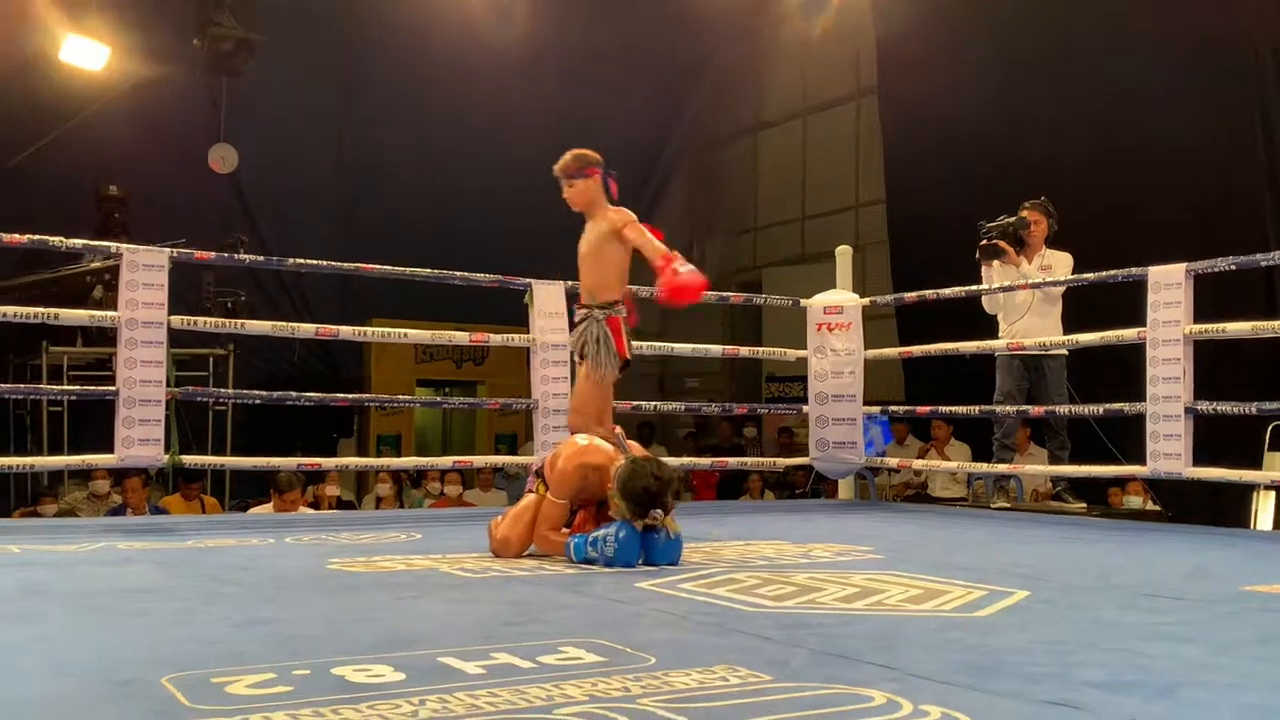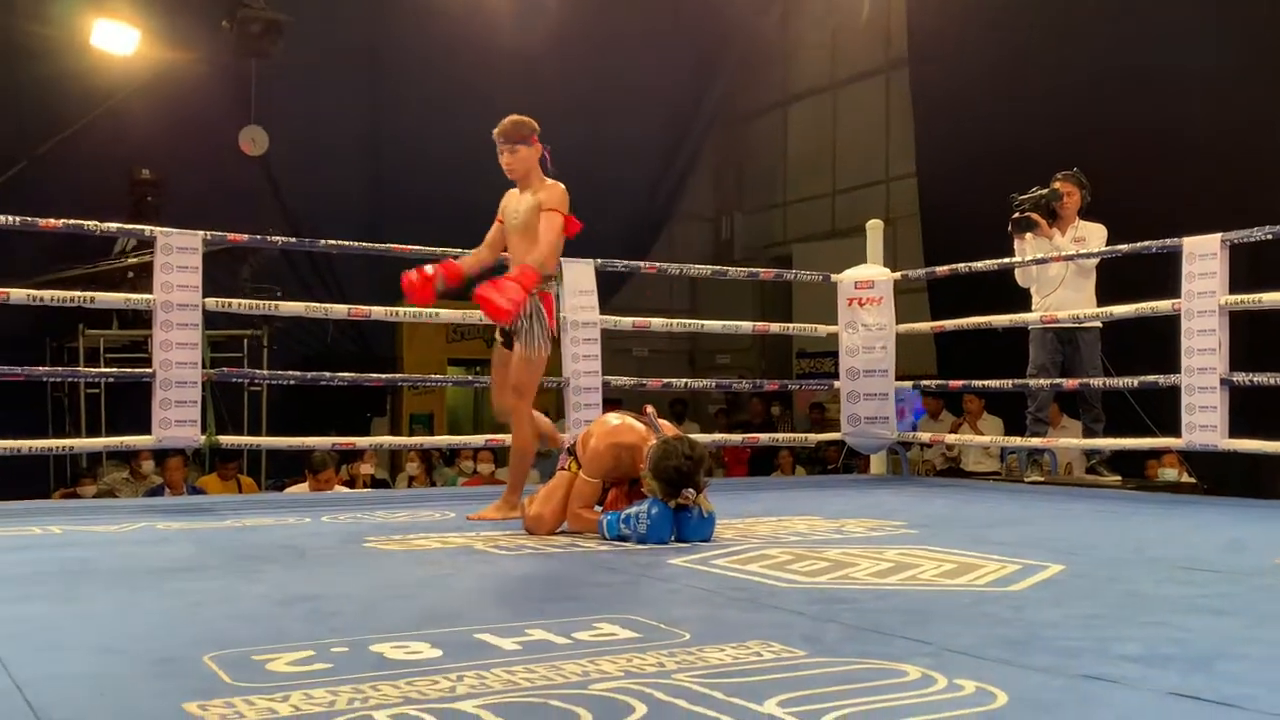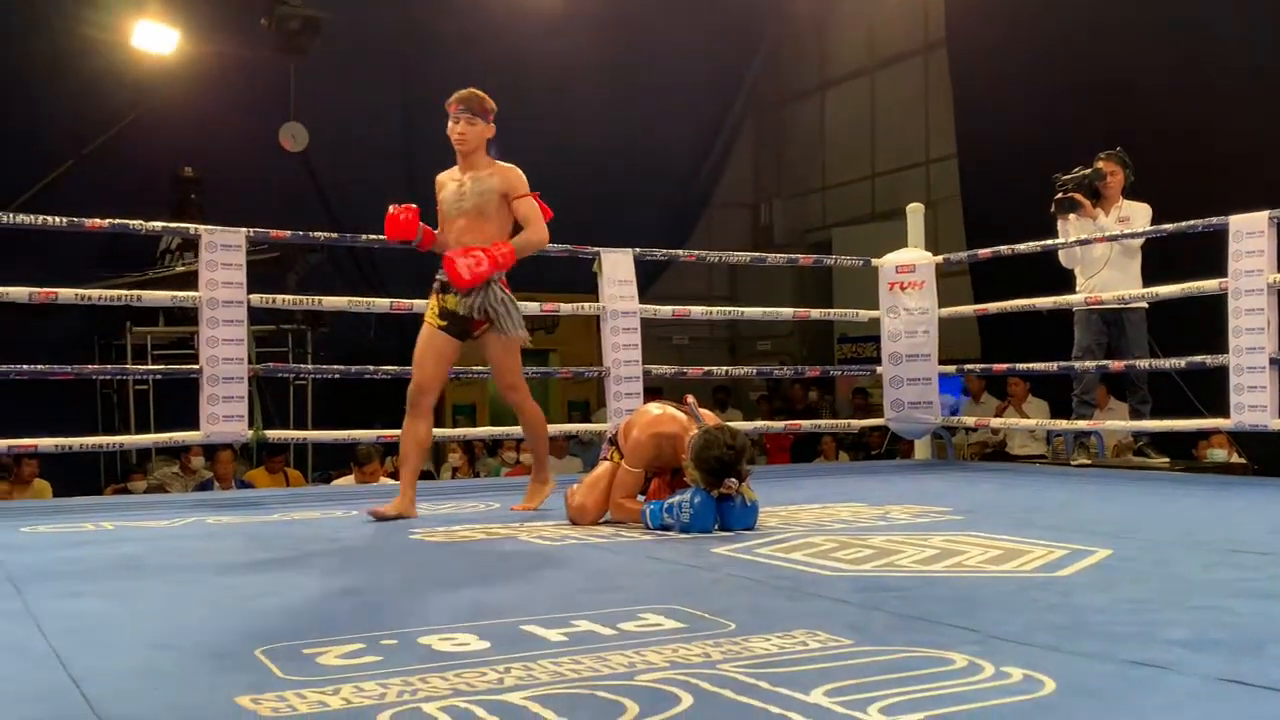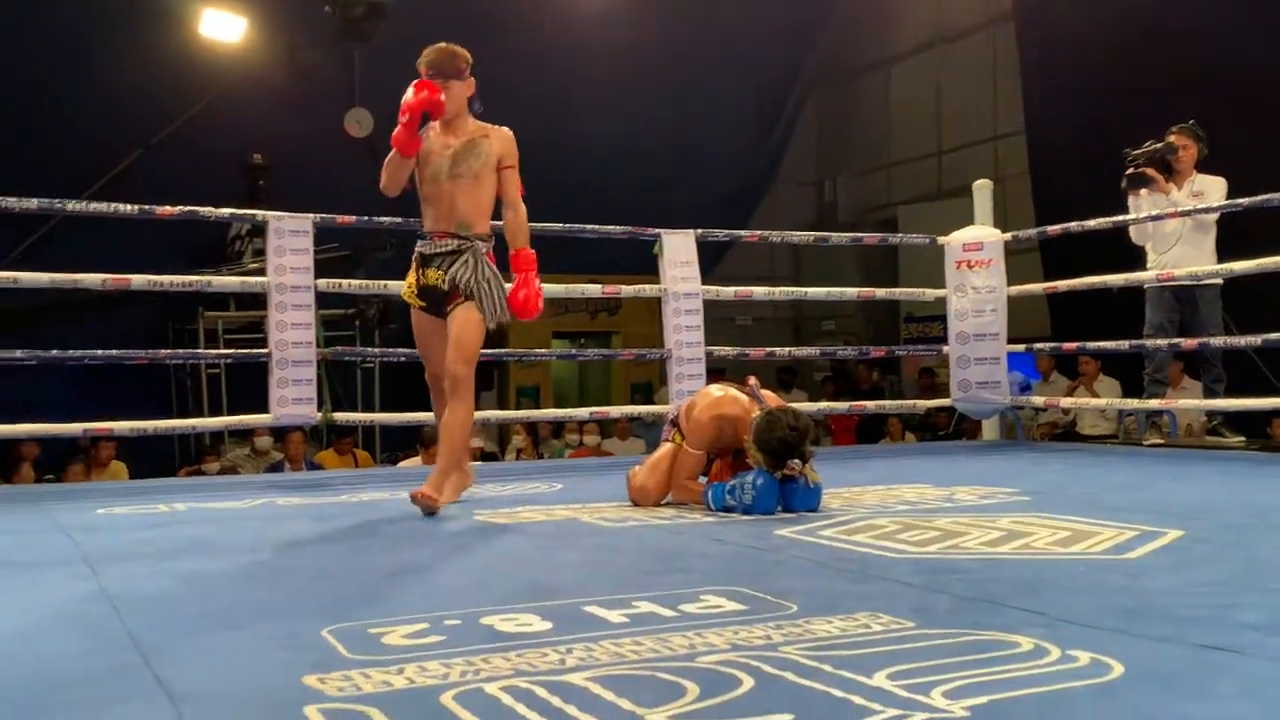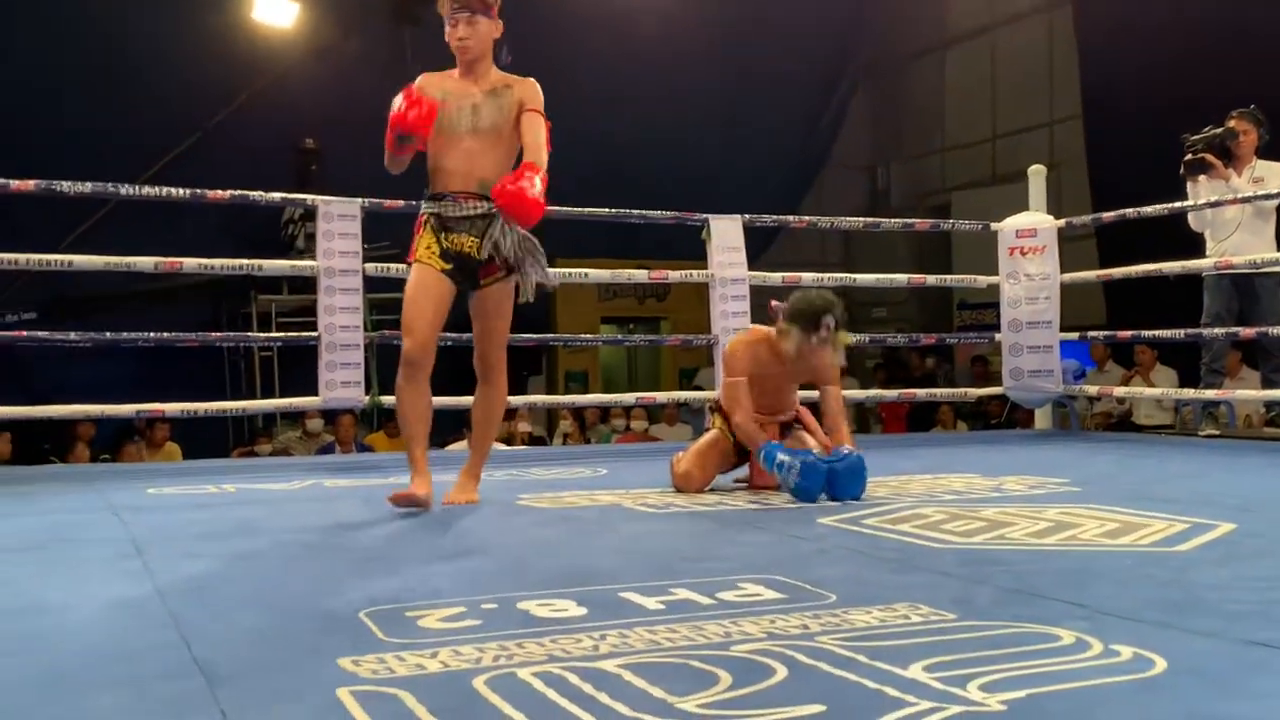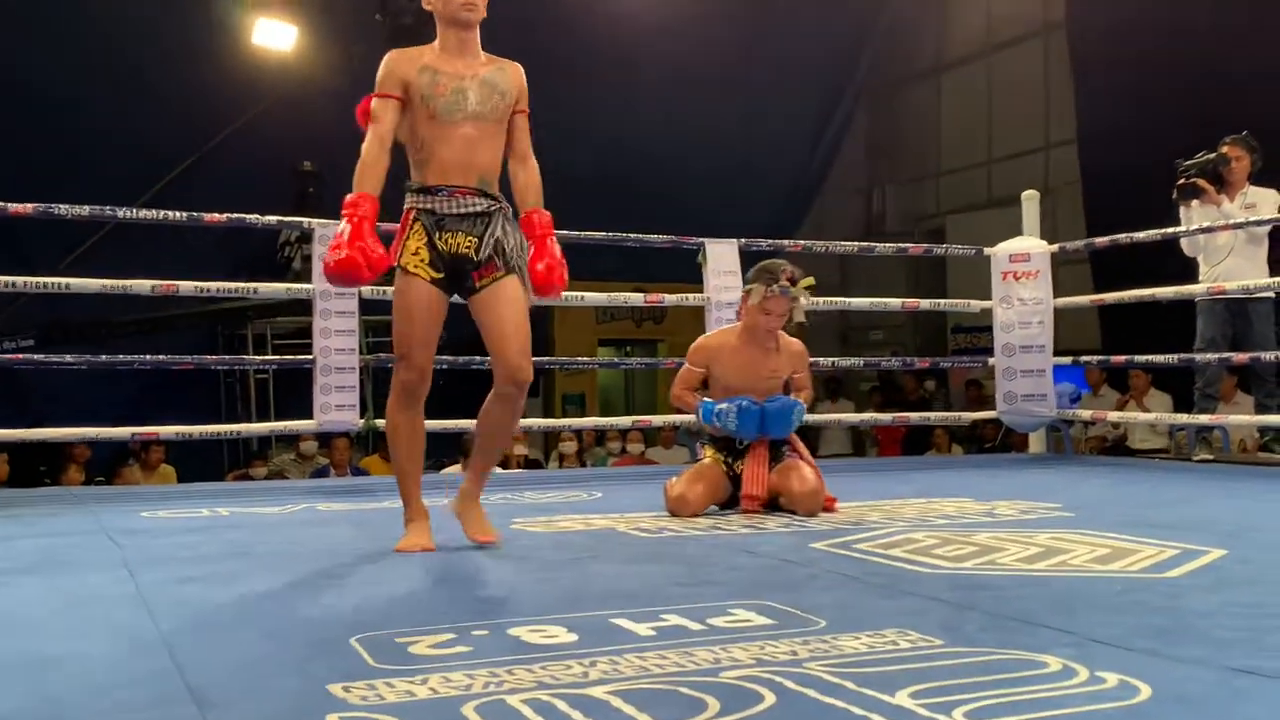
dt=0.5s
person 1, frame 1
left shoulder: (617, 217)
right shoulder: (593, 224)
left elbow: (649, 243)
left wrist: (674, 266)
left hip: (605, 329)
right hip: (589, 326)
left knee: (582, 427)
right knee: (598, 432)
person 1, frame 2
left shoulder: (553, 191)
right shoulder: (510, 198)
left elbow: (545, 246)
right elbow: (487, 252)
left wrist: (517, 283)
right wrist: (442, 275)
left hip: (534, 306)
right hip: (508, 307)
left knee: (518, 407)
right knee: (504, 407)
left ankle: (511, 500)
person 1, frame 3
left shoulder: (507, 176)
right shoulder: (442, 181)
left elbow: (538, 233)
left wrist: (489, 257)
right wrist: (416, 235)
left hip: (487, 296)
right hip: (445, 292)
left knee: (515, 394)
right knee: (419, 395)
left ankle: (542, 473)
right ankle: (407, 496)
person 1, frame 4
left shoulder: (498, 139)
right shoulder: (420, 137)
left elbow: (513, 208)
right elbow: (389, 187)
left wrist: (525, 270)
right wrist: (409, 128)
left hip: (472, 261)
right hip: (426, 262)
left knee: (458, 375)
right knee: (437, 380)
left ankle: (439, 481)
right ankle: (459, 470)
person 1, frame 5
left shoulder: (523, 90)
right shoulder: (428, 87)
left elbow: (537, 151)
right elbow: (398, 161)
left wrist: (530, 183)
right wrist: (399, 136)
left hip: (493, 229)
right hip: (437, 227)
left knee: (490, 363)
right knee: (414, 352)
left ankle: (472, 474)
right ankle: (419, 475)
person 1, frame 6
left shoulder: (510, 75)
right shoulder: (402, 65)
left elbow: (523, 161)
right elbow: (377, 146)
left wrist: (541, 235)
right wrist: (357, 221)
left hip: (491, 227)
right hip: (426, 225)
left knee: (517, 374)
right knee: (412, 378)
left ankle: (472, 490)
right ankle: (416, 516)
person 2, frame 1
left shoulder: (1061, 259)
right shoulder: (1003, 261)
left elbow: (1053, 290)
right elbow: (992, 307)
left wrist: (1019, 264)
right wrist: (988, 267)
left hip: (1050, 352)
right hip: (1011, 351)
left knee: (1056, 420)
right knee: (1005, 419)
left ankle: (1060, 486)
right ankle: (1000, 486)
person 2, frame 2
left shoulder: (1095, 231)
right shoulder: (1035, 234)
left elbow: (1087, 262)
right elbow: (1025, 280)
left wrist: (1052, 236)
right wrist: (1020, 240)
left hip: (1083, 325)
right hip: (1045, 325)
left knee: (1091, 394)
right knee: (1039, 394)
left ankle: (1095, 459)
right ankle: (1034, 461)
person 2, frame 3
left shoulder: (1139, 210)
right shoulder: (1079, 215)
left elbow: (1132, 242)
right elbow: (1069, 261)
left wrist: (1095, 217)
right wrist: (1063, 221)
left hip: (1129, 305)
right hip: (1089, 305)
left knee: (1137, 374)
right knee: (1085, 375)
left ankle: (1142, 441)
right ankle: (1081, 442)
person 2, frame 4
left shoulder: (1214, 184)
right shoulder: (1150, 190)
left elbow: (1205, 217)
right elbow: (1140, 238)
left wrist: (1168, 192)
right wrist: (1135, 197)
left hip: (1203, 282)
right hip: (1161, 283)
left knee: (1212, 352)
right knee: (1157, 353)
left ankle: (1216, 420)
right ankle: (1153, 423)
person 2, frame 5
right shoulder: (1209, 176)
right elbow: (1198, 224)
left wrist: (1227, 178)
right wrist: (1194, 183)
right hip: (1219, 270)
right knee: (1214, 343)
right ankle: (1209, 413)
person 2, frame 6
right shoulder: (1202, 204)
right elbow: (1191, 249)
left wrist: (1220, 203)
right wrist: (1186, 209)
right hip: (1213, 297)
right knee: (1207, 370)
right ankle: (1202, 439)
person 3, frame 1
left shoulder: (647, 473)
right shoulder: (573, 468)
right elbow: (542, 536)
right wrist: (588, 548)
left hip: (597, 499)
right hip: (550, 484)
right knee: (505, 546)
right ankle: (503, 522)
person 3, frame 2
left shoulder: (678, 447)
right shoulder: (606, 447)
right elbow: (575, 514)
left wrist: (695, 503)
right hip: (582, 461)
right knee: (538, 522)
right ankle: (534, 499)
person 3, frame 3
left shoulder: (719, 436)
right shoulder: (648, 437)
right elbow: (618, 503)
left wrist: (737, 488)
left hip: (671, 464)
right hip: (625, 451)
right knee: (583, 512)
right ankle: (576, 491)
person 3, frame 4
left shoulder: (783, 418)
right shoulder: (710, 418)
right elbow: (680, 486)
left wrist: (801, 476)
right wrist: (726, 495)
left hip: (734, 447)
right hip: (686, 433)
right knee: (644, 493)
right ankle: (638, 473)
person 3, frame 5
left shoulder: (825, 359)
right shoulder: (743, 347)
left elbow: (837, 420)
right elbow: (741, 421)
left wrist: (846, 458)
right wrist: (777, 459)
left hip: (785, 423)
right hip: (739, 430)
left knee: (816, 480)
right knee: (687, 479)
left ankle: (767, 478)
person 3, frame 6
left shoulder: (794, 350)
right shoulder: (711, 345)
left elbow: (804, 391)
right elbow: (678, 393)
left wrist: (797, 408)
right wrist: (713, 412)
left hip: (773, 449)
right hip: (723, 449)
left knee: (811, 500)
right knee: (680, 502)
left ankle: (765, 496)
right ankle: (725, 490)
